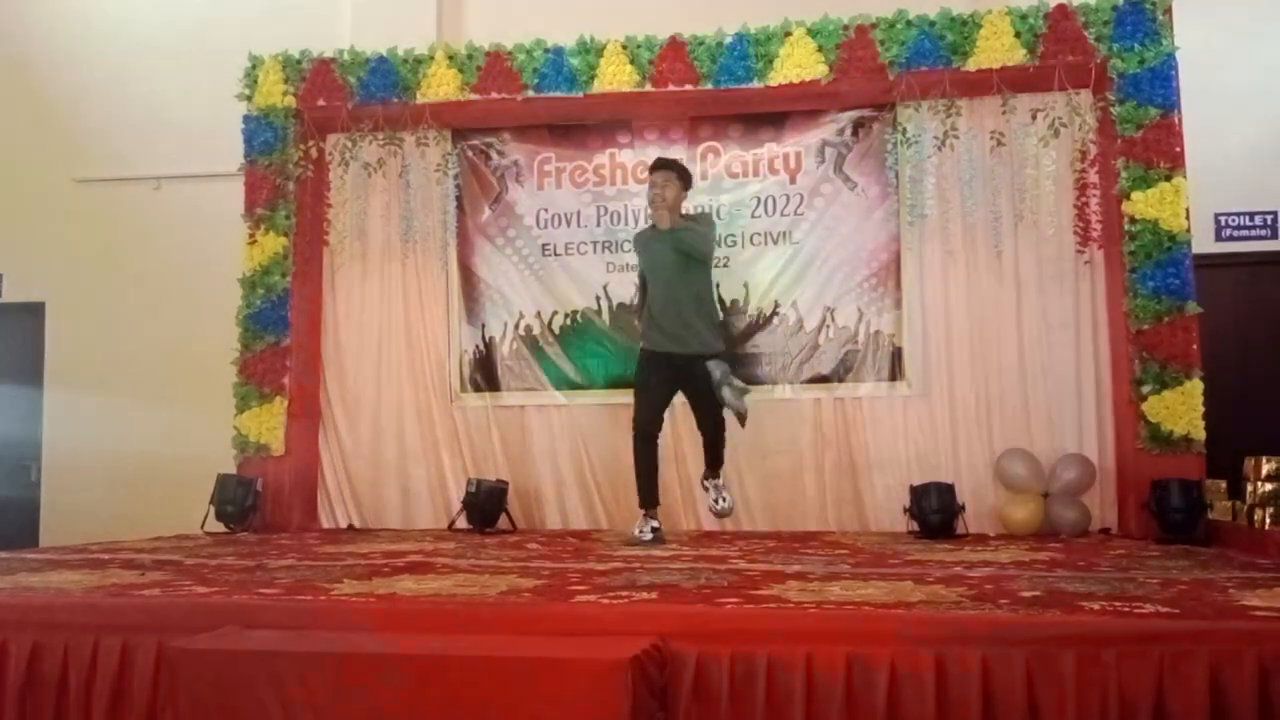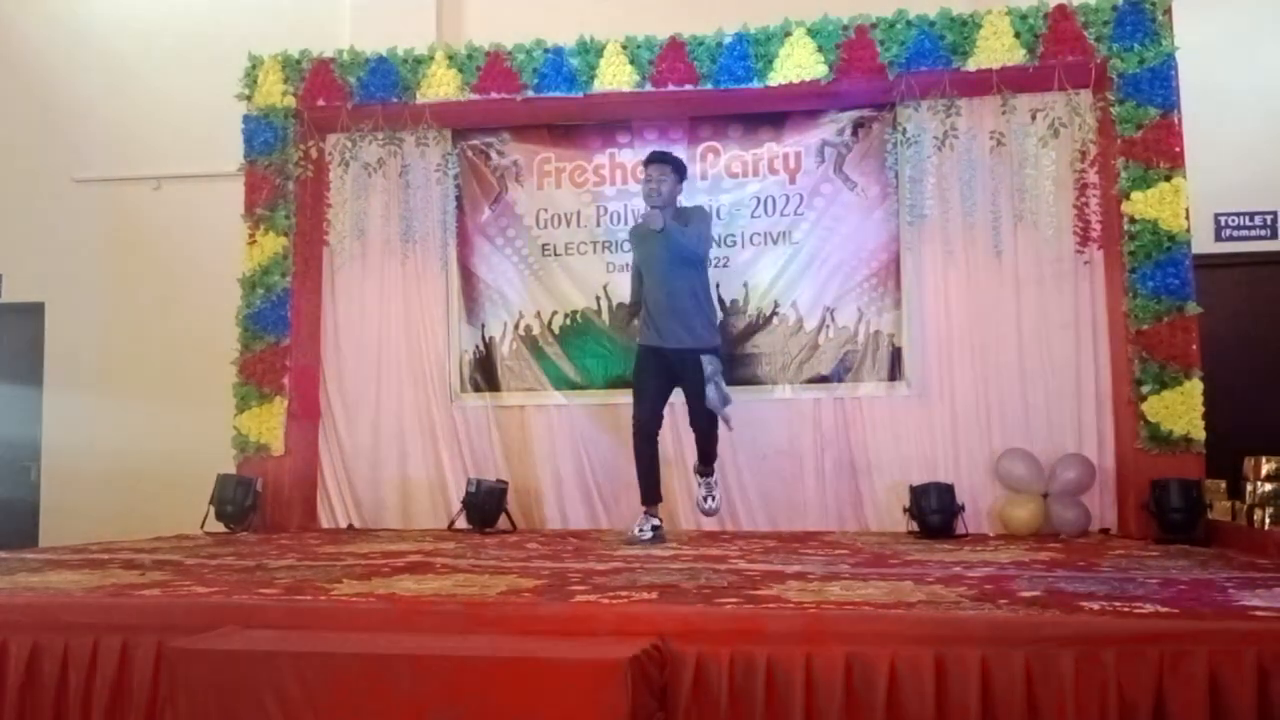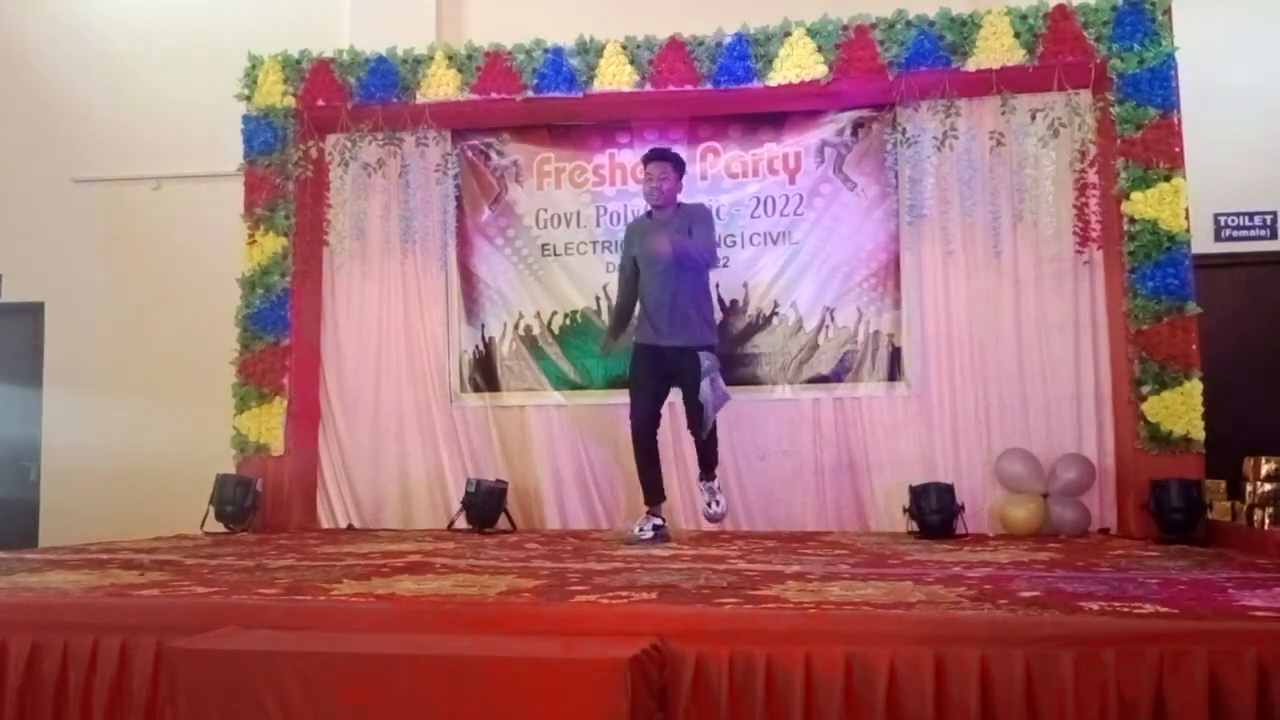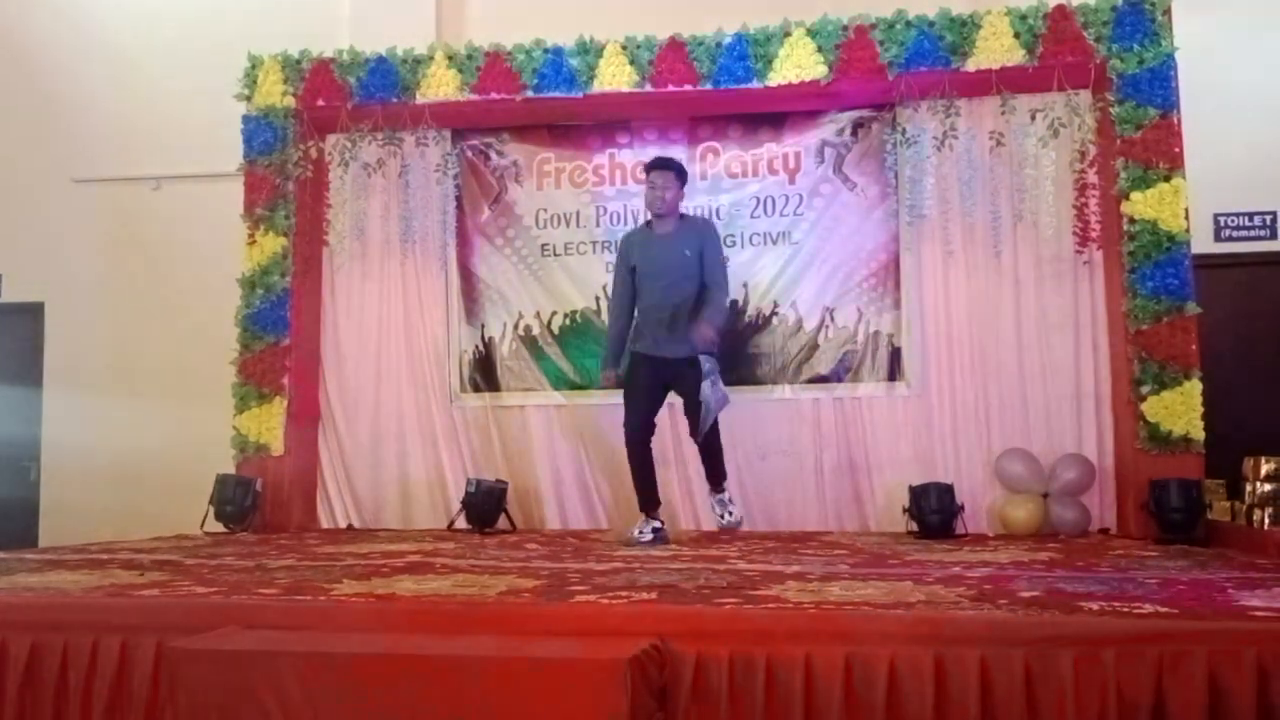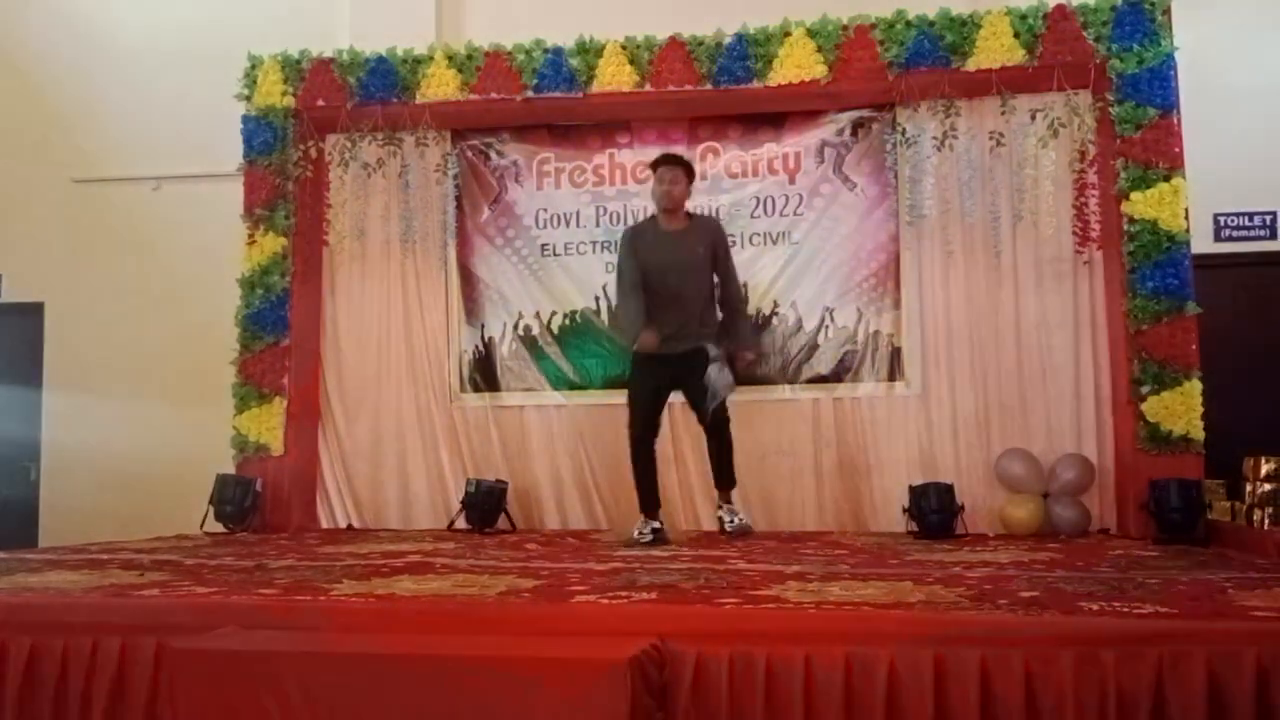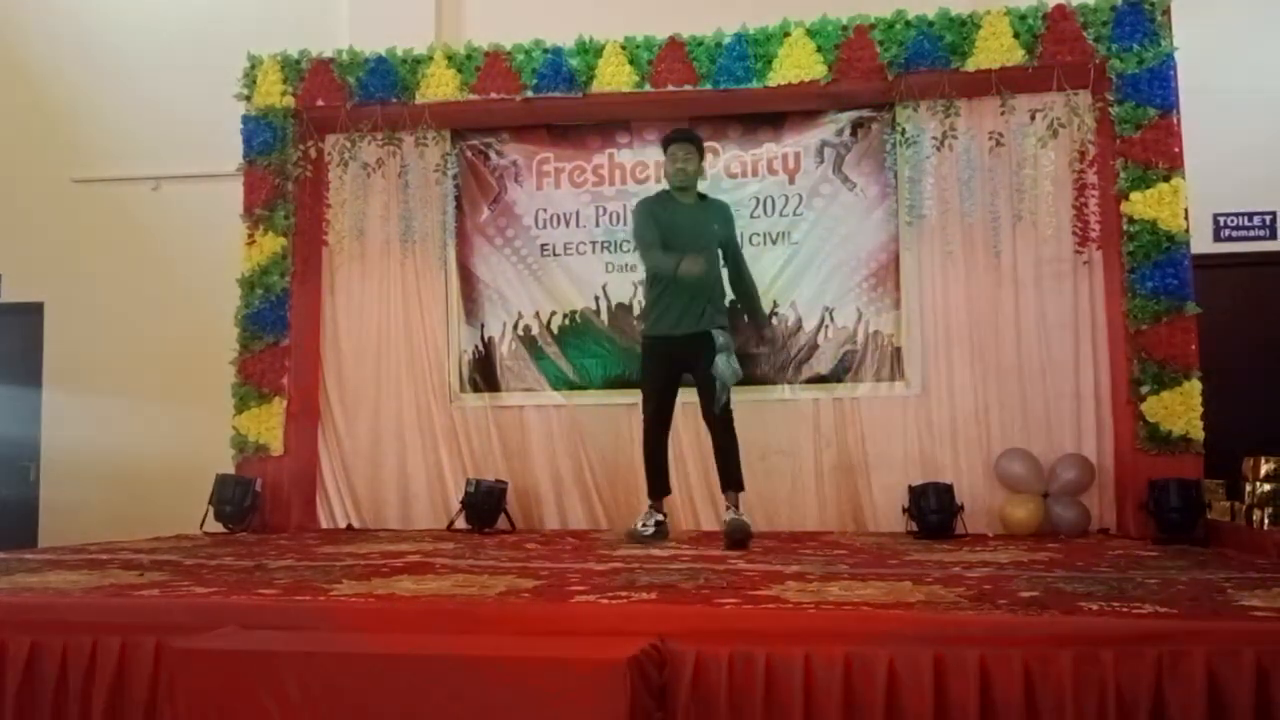
dt=0.1s
person 1, frame 1
left shoulder: (700, 224)
right shoulder: (643, 240)
left elbow: (704, 251)
left wrist: (671, 226)
left hip: (701, 349)
right hip: (656, 352)
left knee: (712, 425)
right knee: (644, 429)
left ankle: (713, 478)
right ankle: (650, 517)
person 1, frame 2
left shoulder: (696, 217)
right shoulder: (638, 233)
left elbow: (699, 249)
left wrist: (664, 224)
right wrist: (634, 310)
left hip: (697, 344)
right hip: (653, 346)
left knee: (704, 423)
right knee: (644, 426)
left ankle: (705, 474)
right ankle: (650, 515)
person 1, frame 3
left shoulder: (698, 216)
right shoulder: (633, 231)
left elbow: (707, 256)
left wrist: (672, 247)
right wrist: (616, 328)
left hip: (694, 343)
right hip: (648, 345)
left knee: (702, 423)
right knee: (642, 424)
left ankle: (708, 480)
right ankle: (653, 514)
person 1, frame 4
left shoulder: (701, 231)
right shoulder: (631, 242)
left elbow: (718, 285)
right elbow: (622, 303)
left wrist: (710, 322)
right wrist: (610, 360)
left hip: (692, 353)
right hip: (645, 355)
left knee: (704, 429)
right knee: (636, 433)
left ankle: (718, 493)
right ankle: (651, 518)
person 1, frame 5
left shoulder: (710, 230)
right shoulder: (636, 236)
left elbow: (730, 286)
right elbow: (627, 289)
left wrist: (742, 341)
right wrist: (638, 330)
left hip: (698, 349)
right hip: (651, 353)
left knee: (716, 422)
right knee: (640, 434)
left ankle: (727, 505)
right ankle: (651, 521)
person 1, frame 6
left shoulder: (719, 211)
right shoulder: (648, 210)
left elbow: (737, 266)
right elbow: (649, 255)
left wrist: (757, 318)
right wrist: (680, 264)
left hip: (708, 331)
right hip: (661, 335)
left knee: (719, 415)
right knee: (655, 422)
left ankle: (733, 510)
right ankle: (656, 511)
